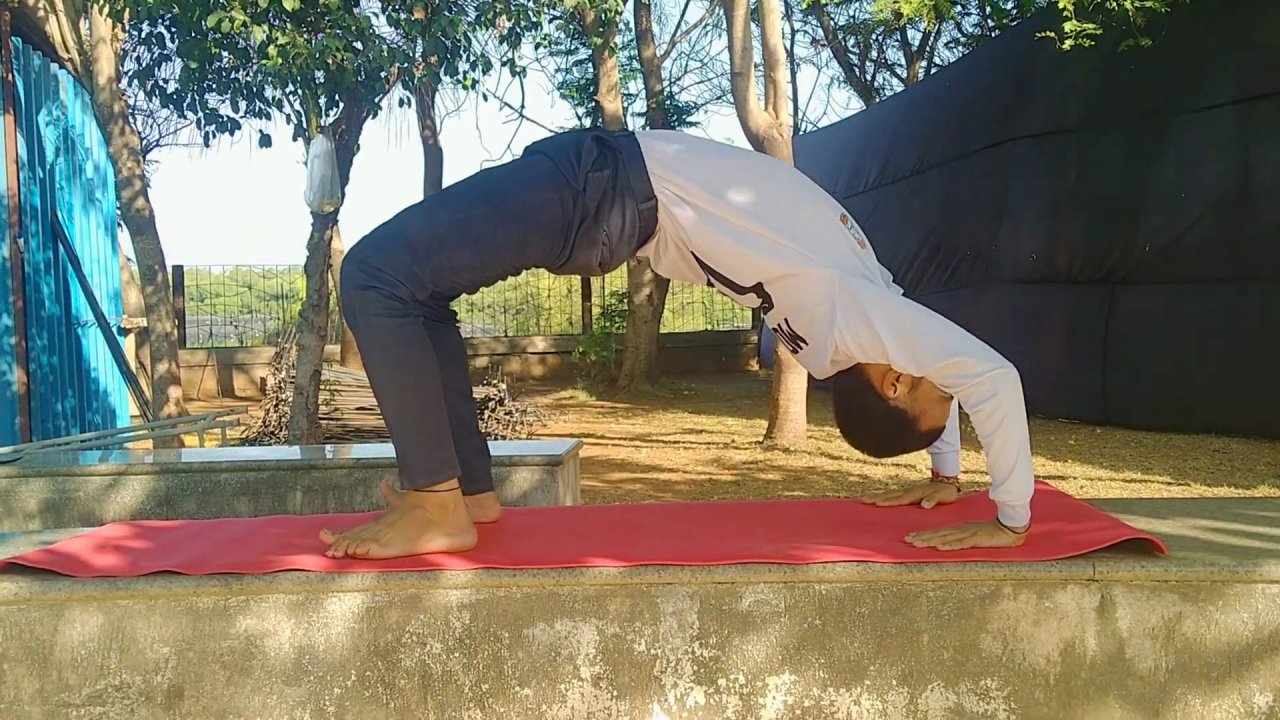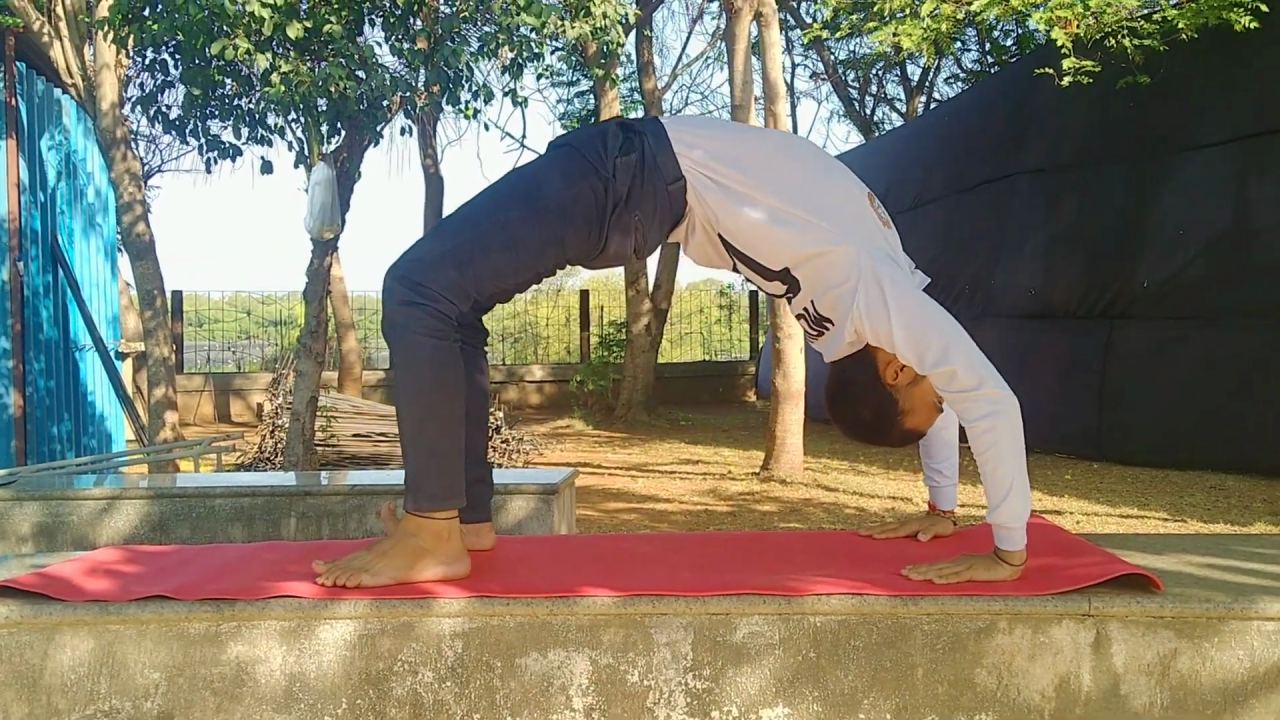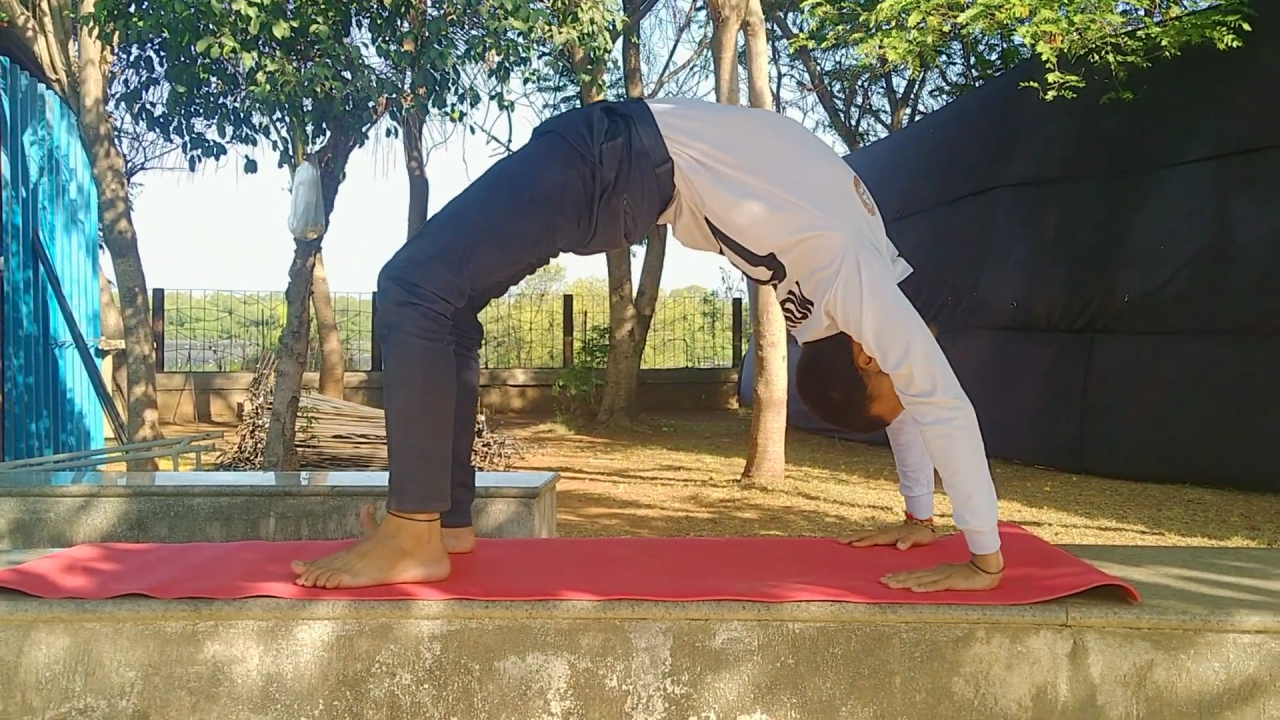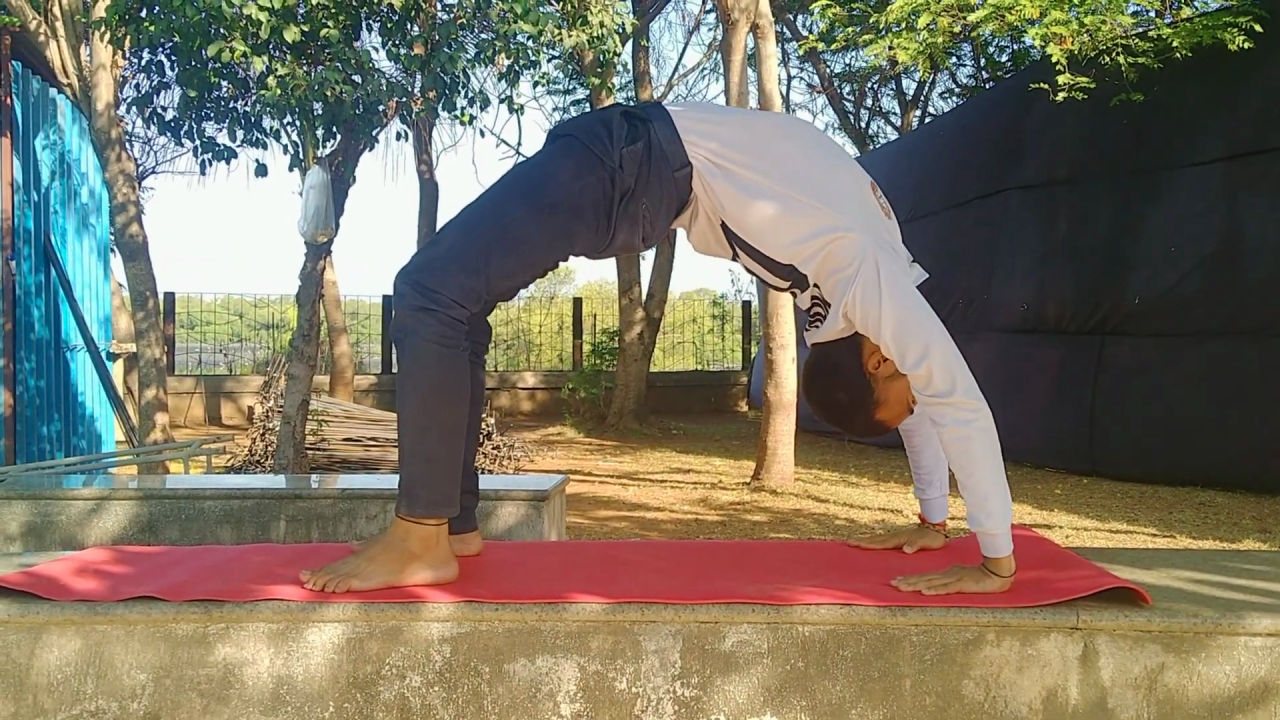
dt=0.5s
person 1, frame 1
left shoulder: (851, 319)
right shoulder: (851, 319)
right elbow: (987, 374)
left wrist: (959, 485)
right wrist: (993, 508)
left hip: (627, 189)
right hip: (617, 183)
person 1, frame 2
left shoulder: (879, 303)
right shoulder: (876, 302)
right elbow: (990, 401)
left wrist: (941, 509)
right wrist: (992, 541)
left hip: (656, 181)
right hip: (642, 171)
person 1, frame 3
left shoulder: (861, 275)
right shoulder: (856, 284)
left elbow: (926, 400)
right elbow: (942, 404)
left wrist: (919, 517)
right wrist: (982, 560)
left hip: (638, 166)
right hip: (623, 157)
person 1, frame 4
left shoulder: (879, 290)
right shoulder: (873, 289)
left elbow: (937, 399)
right elbow: (958, 405)
left wrist: (932, 521)
right wrist: (996, 562)
left hip: (652, 167)
right hip: (642, 159)
